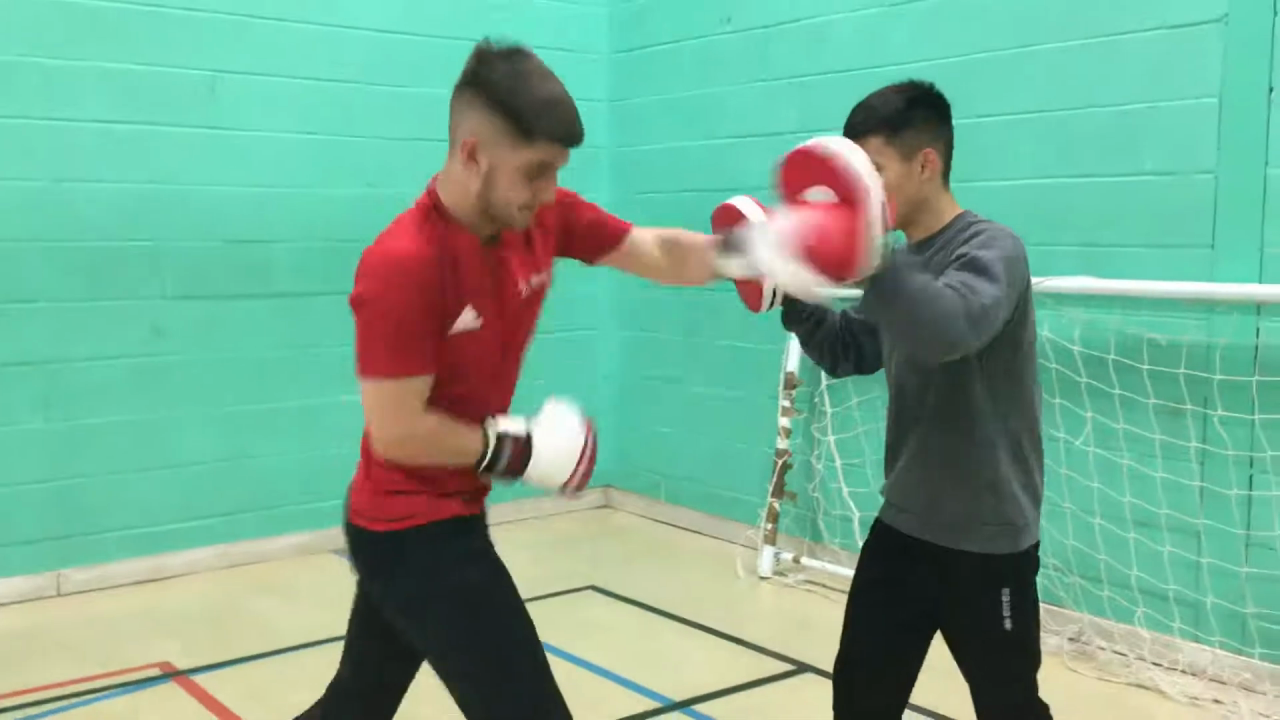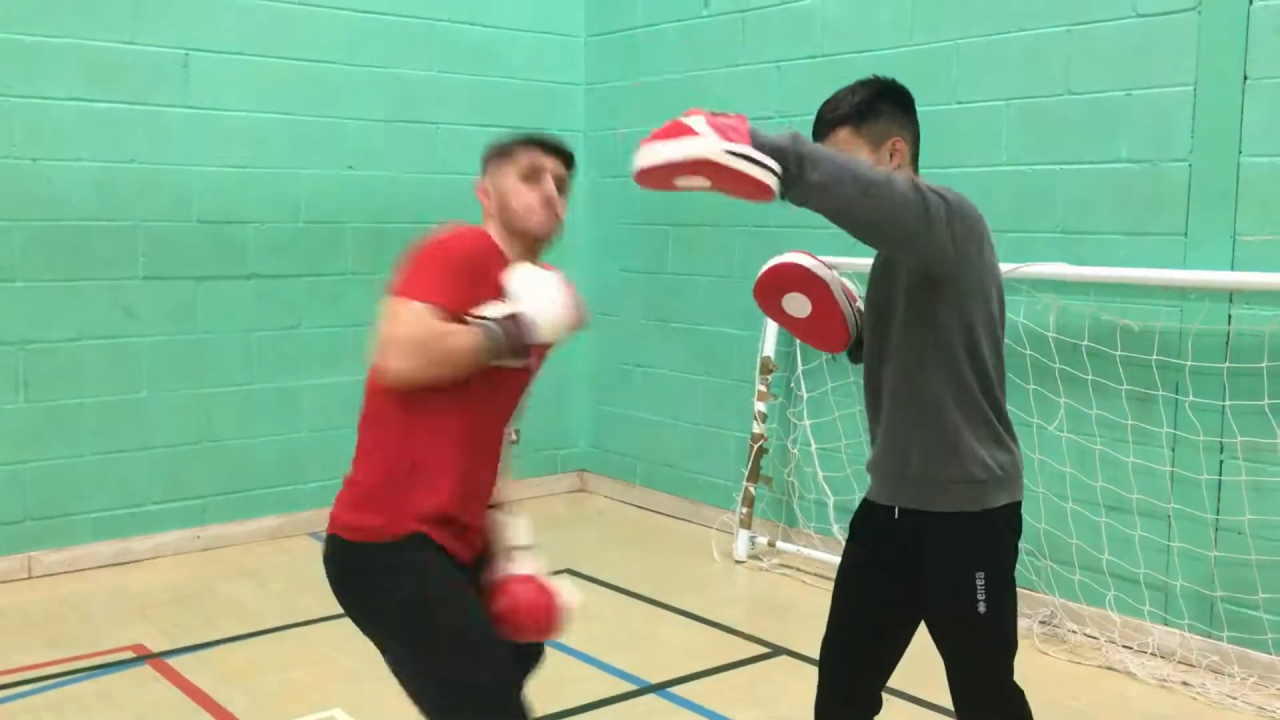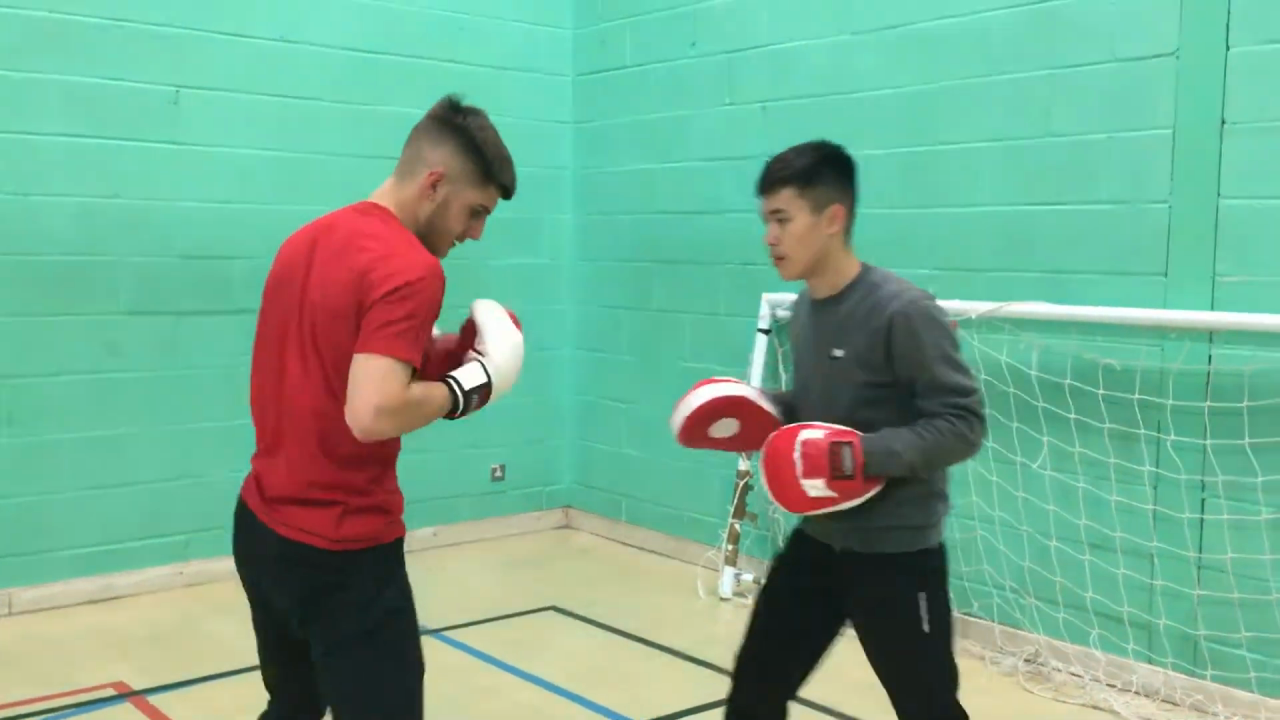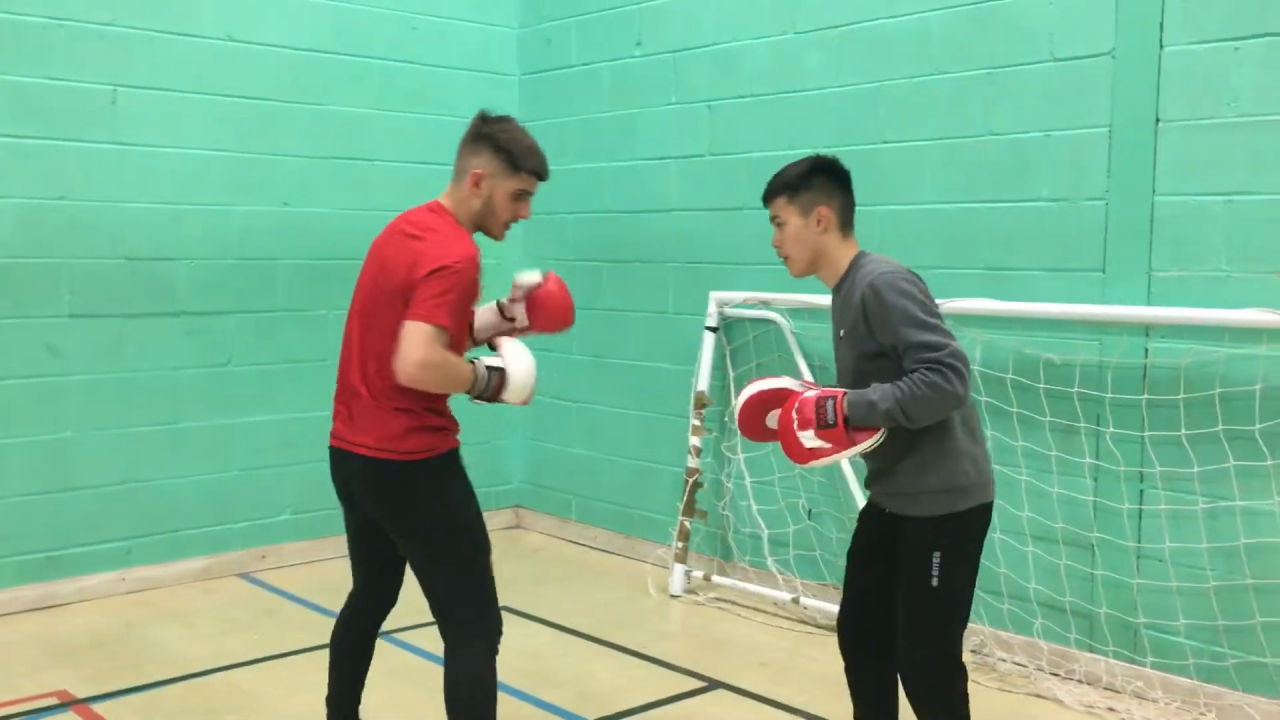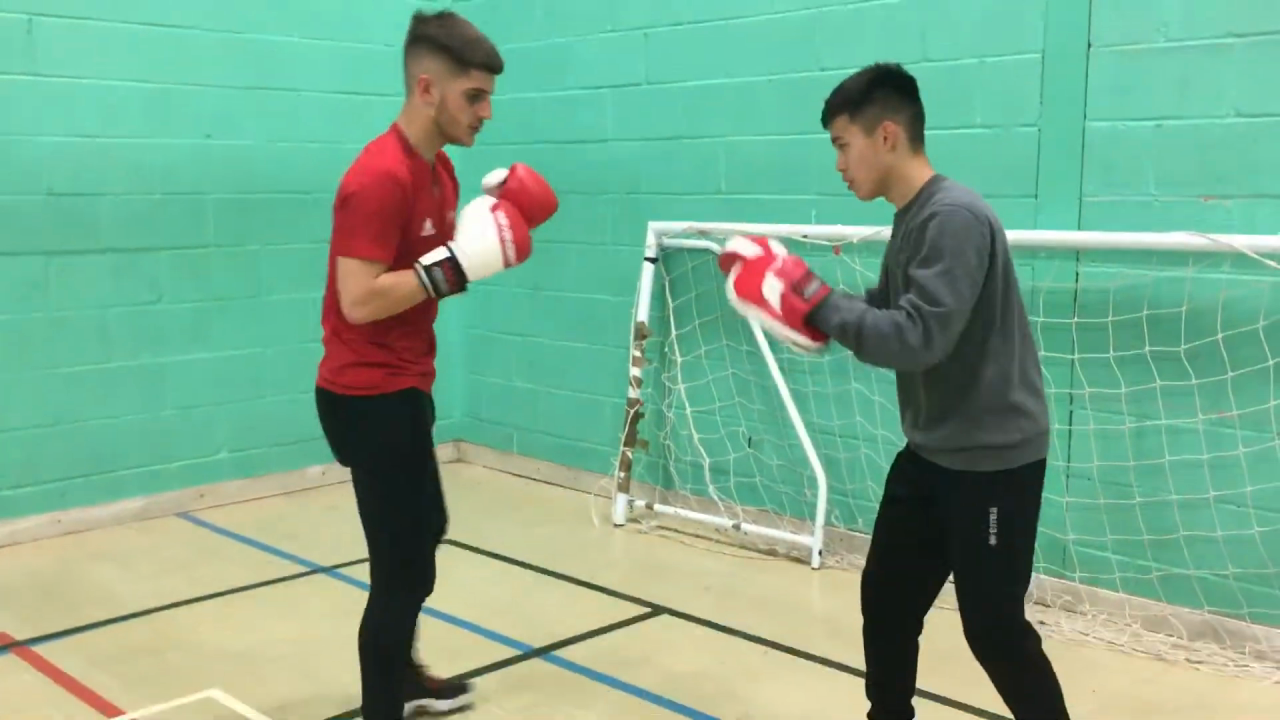
dt=1s
person 1, frame 1
left shoulder: (543, 218)
right shoulder: (400, 262)
left elbow: (657, 255)
right elbow: (395, 432)
right wrist: (517, 449)
right hip: (412, 529)
person 1, frame 2
left shoulder: (514, 290)
right shoulder: (457, 252)
right elbow: (401, 358)
left wrist: (500, 551)
right wrist: (513, 328)
left hip: (446, 545)
right hip: (400, 550)
left knee: (508, 657)
person 1, frame 3
left shoulder: (307, 240)
right shoulder: (410, 269)
right elbow: (372, 414)
right wrist: (470, 383)
left hip: (261, 529)
right hip: (343, 551)
person 1, frame 4
left shoulder: (404, 230)
right shoulder: (453, 255)
right elbow: (417, 366)
left wrist: (502, 319)
right wrist: (497, 378)
left hip: (351, 453)
right hip: (412, 462)
left knee: (371, 596)
right knee: (473, 629)
person 1, frame 5
left shoulder: (438, 167)
right shoulder: (381, 177)
right elbow: (359, 301)
left wrist: (491, 230)
right wrist: (460, 262)
left hip: (395, 391)
right hip: (371, 398)
left knee: (419, 532)
right knee: (404, 569)
person 2, frame 1
left shoulder: (992, 249)
right shoulder: (903, 262)
left elbow: (952, 327)
right elbow: (846, 352)
right wrist: (793, 293)
left hip: (987, 541)
right hip: (902, 528)
person 2, frame 2
left shoulder: (950, 221)
right shoulder: (902, 249)
left elbow: (872, 195)
left wrist: (771, 155)
right wrist: (854, 337)
left hip: (967, 511)
right hip: (893, 504)
person 2, frame 3
left shoulder: (904, 311)
right shoulder: (802, 312)
left elbow: (963, 424)
left wrist: (871, 454)
right wrist: (769, 413)
left hip: (898, 554)
right hip: (817, 543)
person 2, frame 4
left shoulder: (885, 285)
right shoulder: (847, 293)
left elbow: (948, 380)
left wrist: (851, 408)
right wrist: (810, 408)
left hip: (943, 505)
right hip: (891, 503)
left knee: (927, 662)
right knee: (861, 640)
person 2, frame 5
left shoulder: (956, 218)
right shoulder: (912, 222)
left elbow: (919, 339)
right elbow: (884, 315)
left wrist: (815, 305)
right wrist: (804, 297)
left hip: (994, 458)
right hip: (932, 454)
left knee: (994, 625)
right knee: (885, 598)
